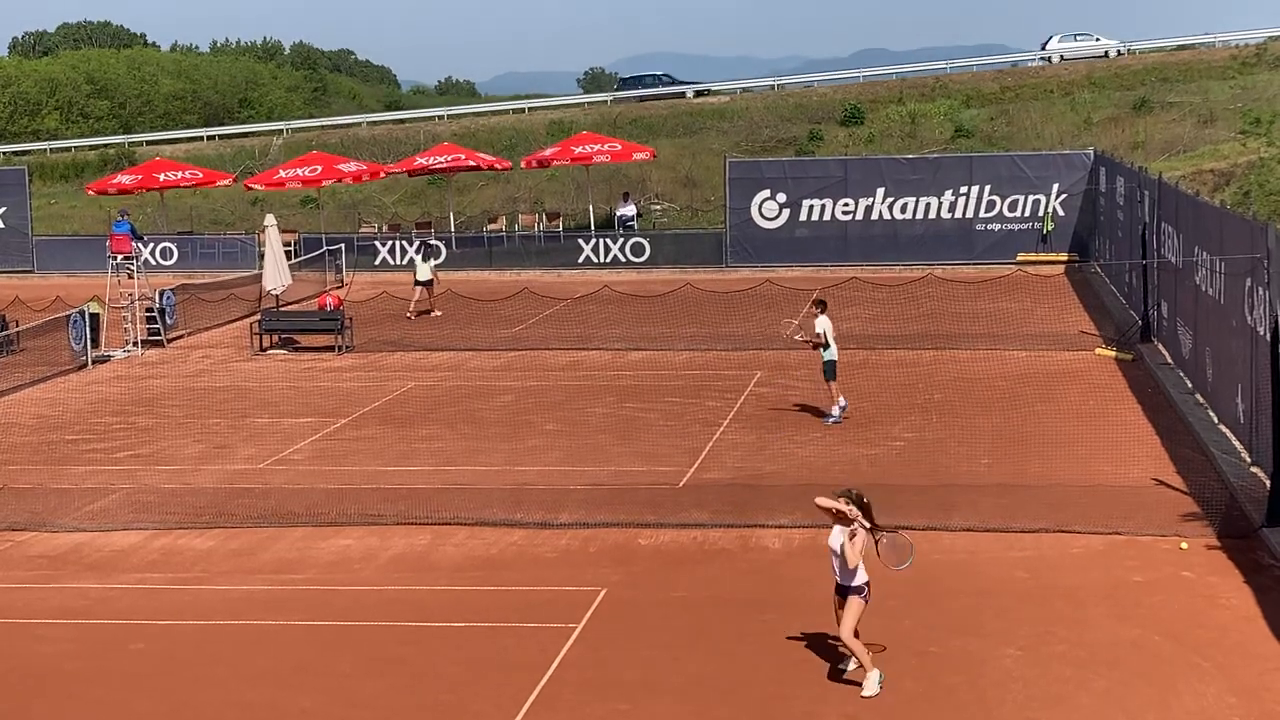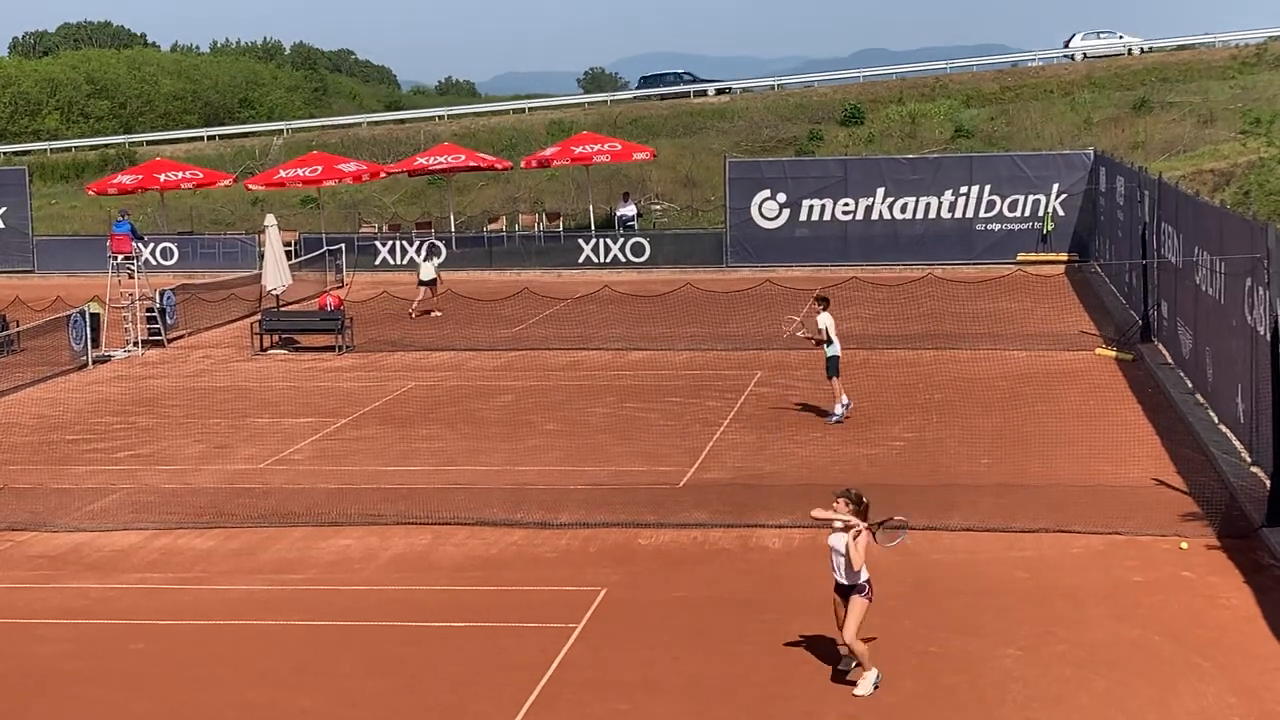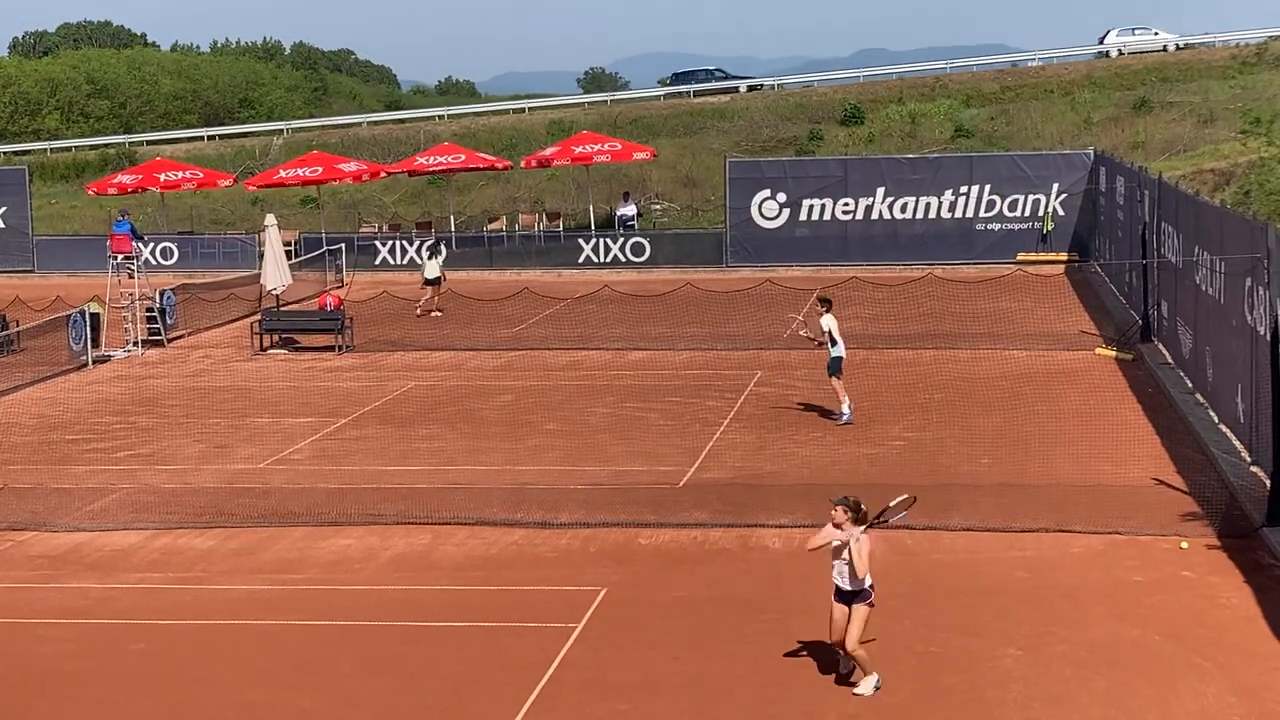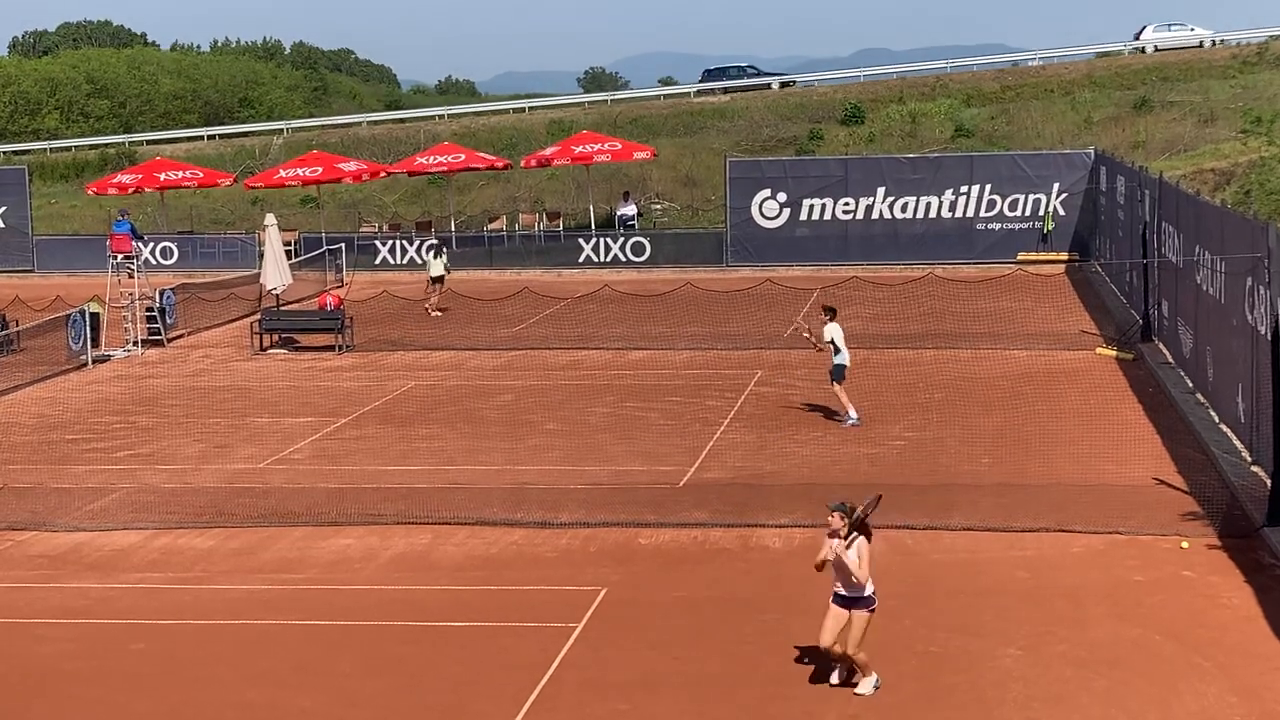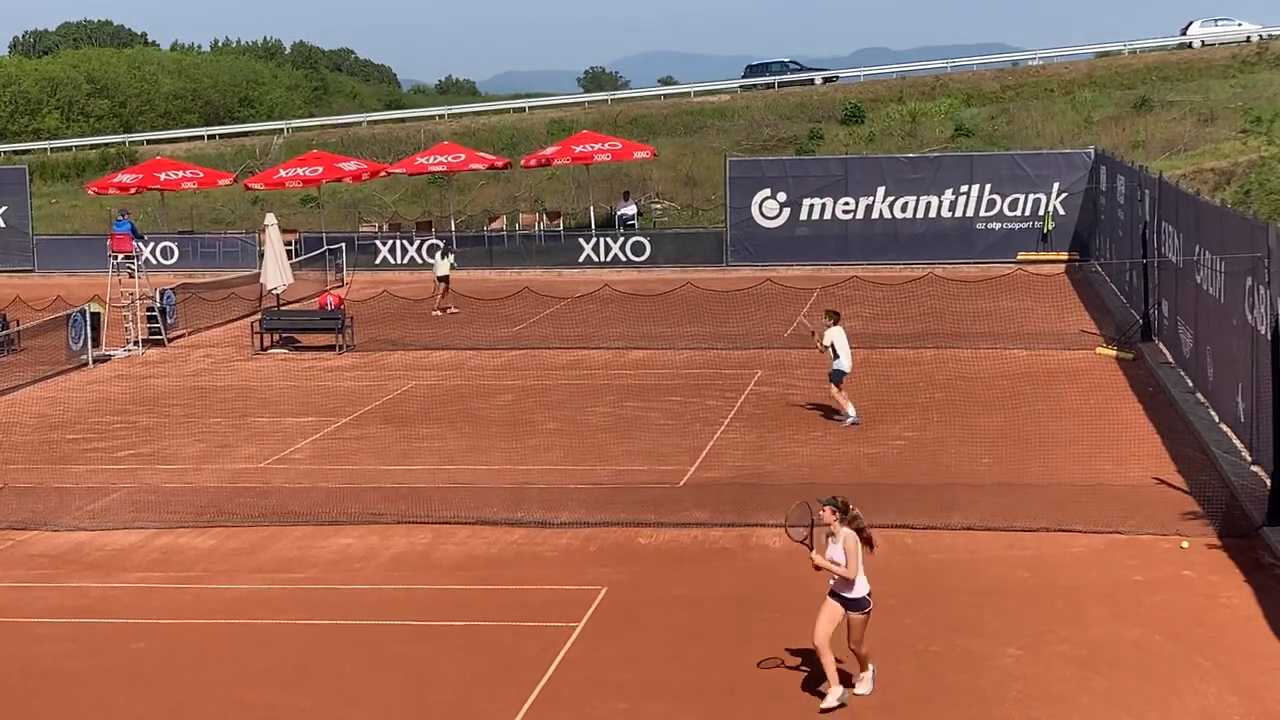
dt=0.1s
person 1, frame 1
left shoulder: (860, 532)
right shoulder: (839, 518)
left elbow: (851, 564)
right elbow: (818, 501)
left wrist: (848, 537)
right wrist: (843, 506)
left hip: (858, 588)
right hip: (842, 584)
left knee: (846, 636)
right knee: (846, 630)
left ankle: (873, 674)
right ankle: (860, 655)
person 1, frame 2
left shoulder: (861, 531)
right shoulder: (837, 519)
left elbow: (857, 566)
right elbow: (814, 513)
left wrist: (852, 538)
right wrist: (841, 518)
left hip: (860, 587)
right hip: (841, 584)
left knee: (849, 638)
right knee: (843, 631)
left ankle: (871, 673)
right ankle: (857, 652)
person 1, frame 3
left shoulder: (863, 538)
right shoulder: (832, 529)
left elbow: (861, 574)
right elbow: (810, 545)
left wrist: (852, 546)
right wrist: (835, 538)
left hip: (862, 593)
right hip: (841, 591)
left knee: (852, 645)
right knee: (836, 641)
left ankle: (871, 677)
right ankle: (847, 656)
person 1, frame 4
left shoulder: (861, 543)
right shoulder: (831, 537)
left elbow: (862, 580)
right elbow: (818, 567)
left wrist: (845, 558)
right wrist: (824, 558)
left hip: (863, 599)
right hip: (841, 596)
left knee: (853, 650)
right knee: (826, 643)
left ankle: (870, 678)
right ankle: (841, 663)
person 1, frame 5
left shoulder: (849, 537)
right shoulder: (830, 534)
left elbow: (851, 575)
left wrist: (824, 562)
right wrist: (819, 560)
left hip: (858, 598)
right hip: (837, 594)
left knee: (855, 645)
right knee: (819, 641)
left ankle: (866, 671)
right ankle: (836, 691)
